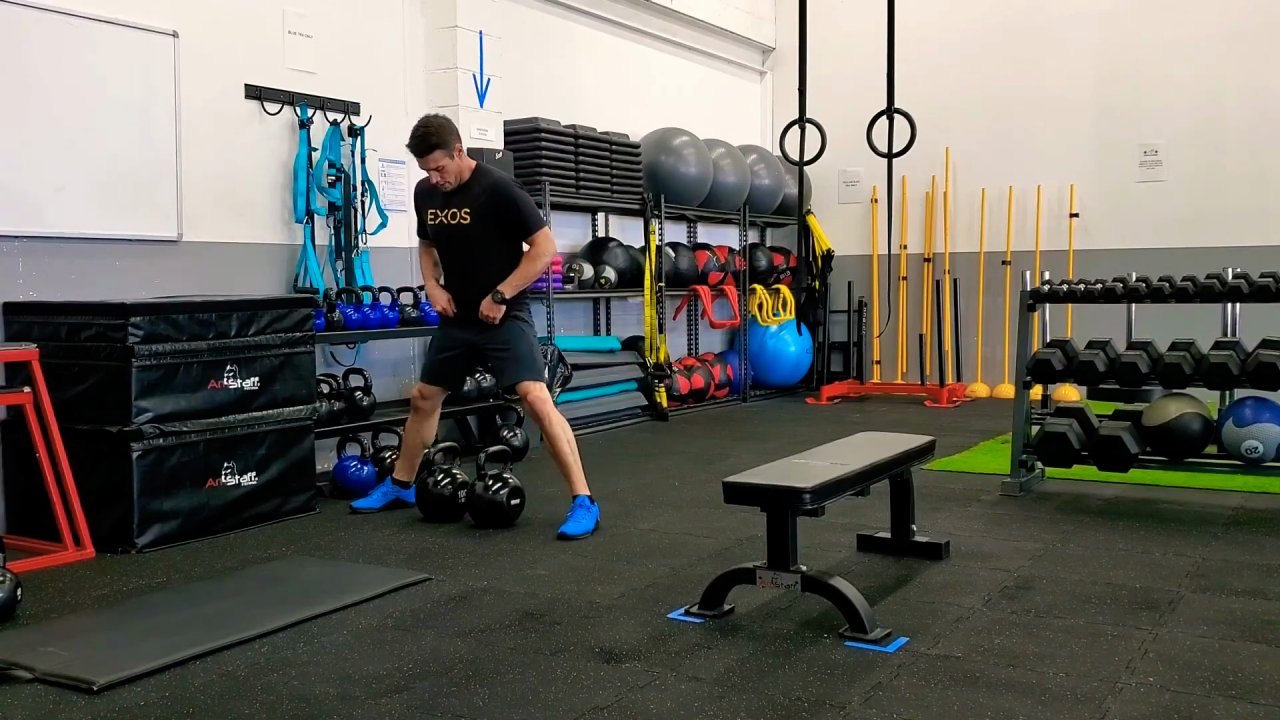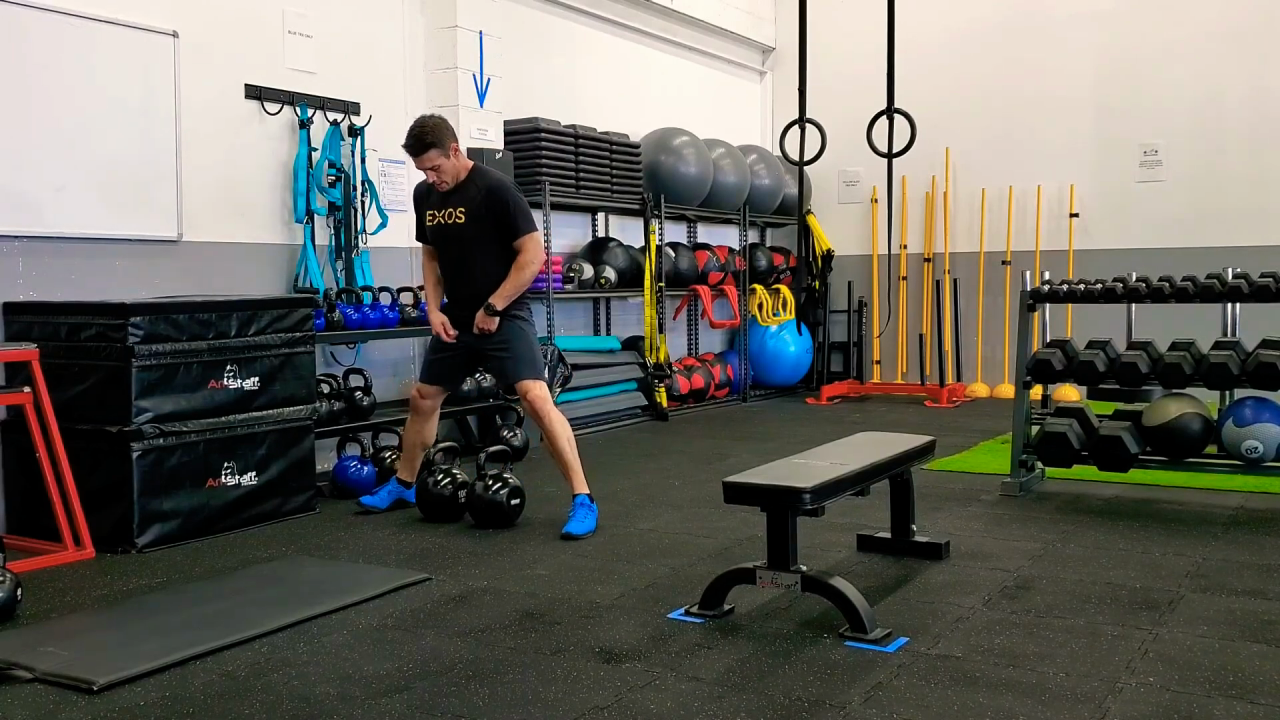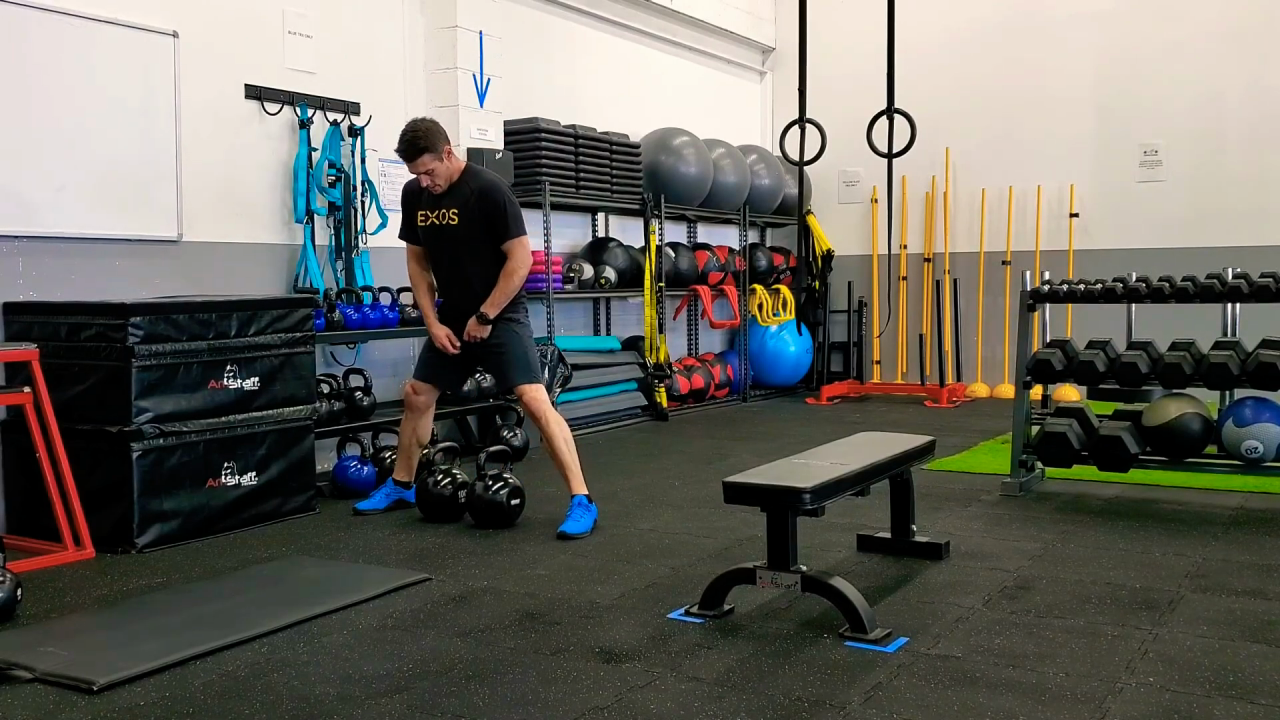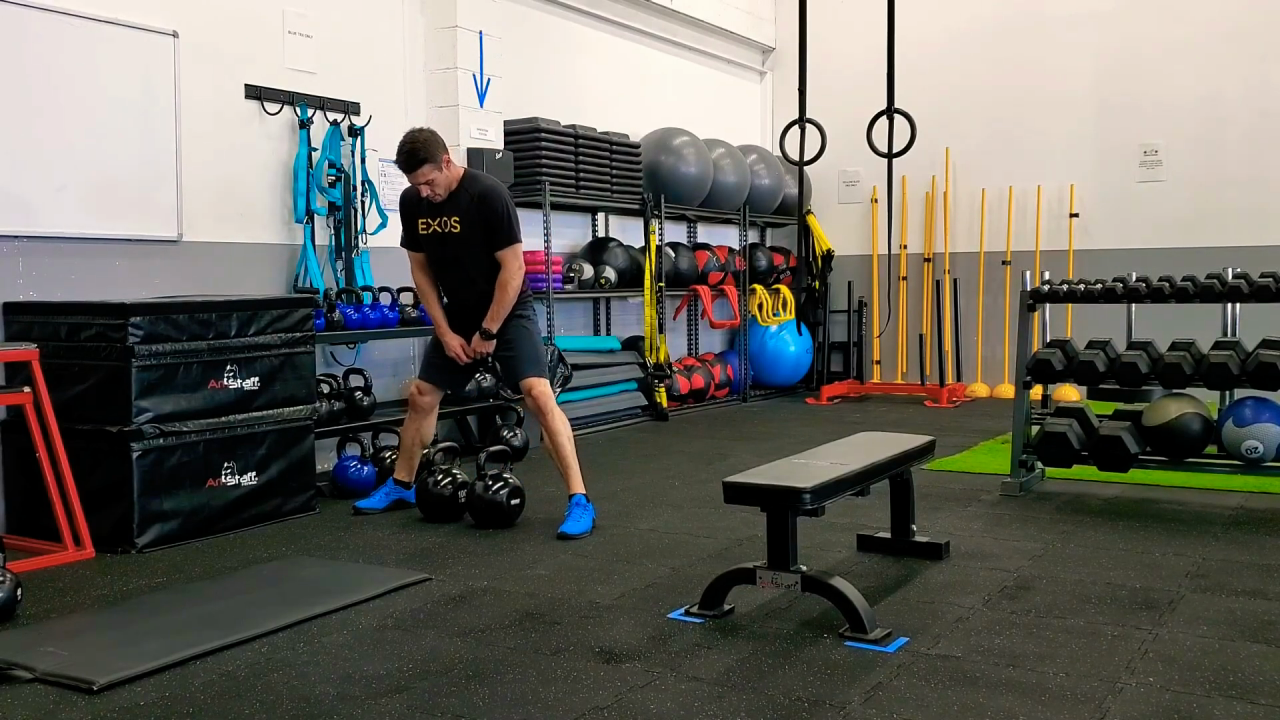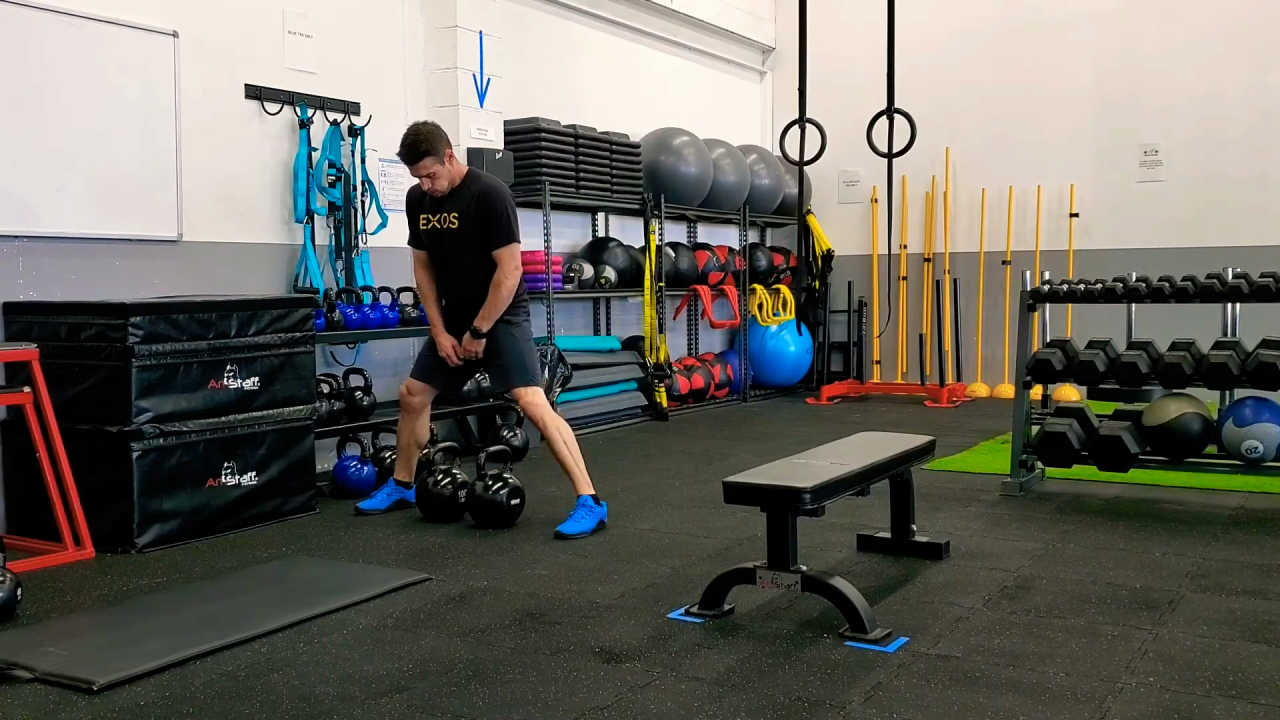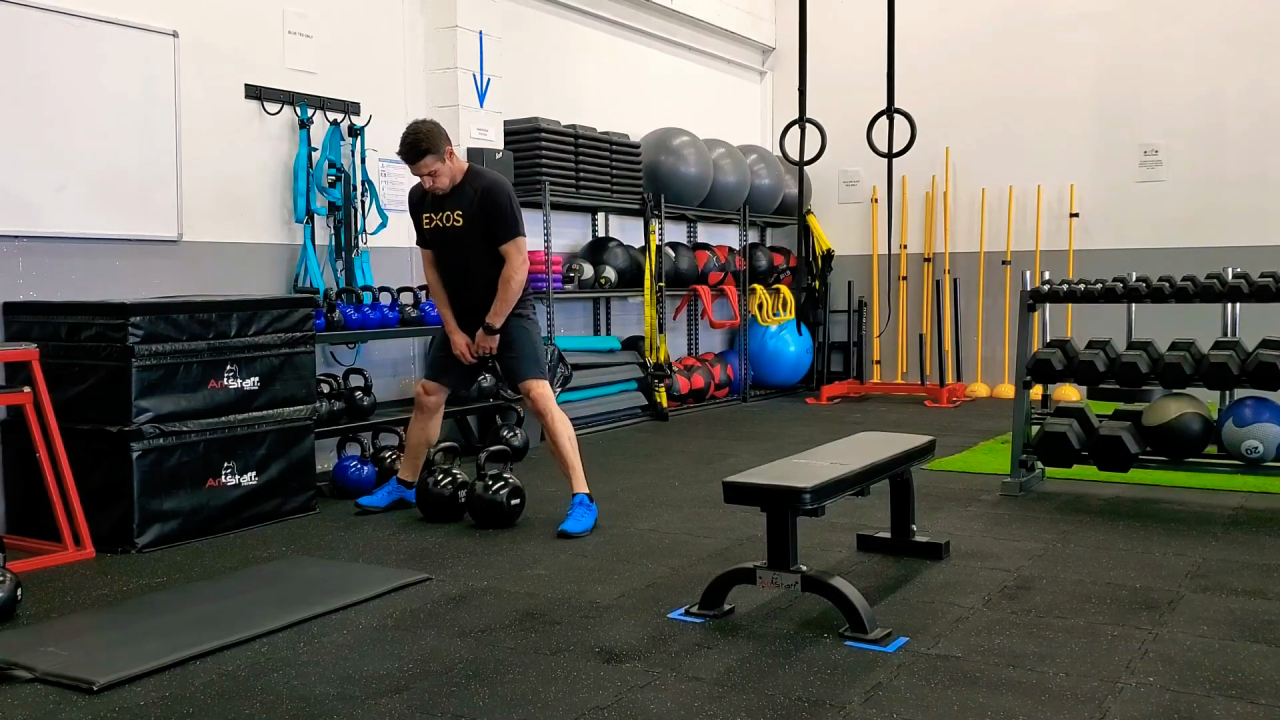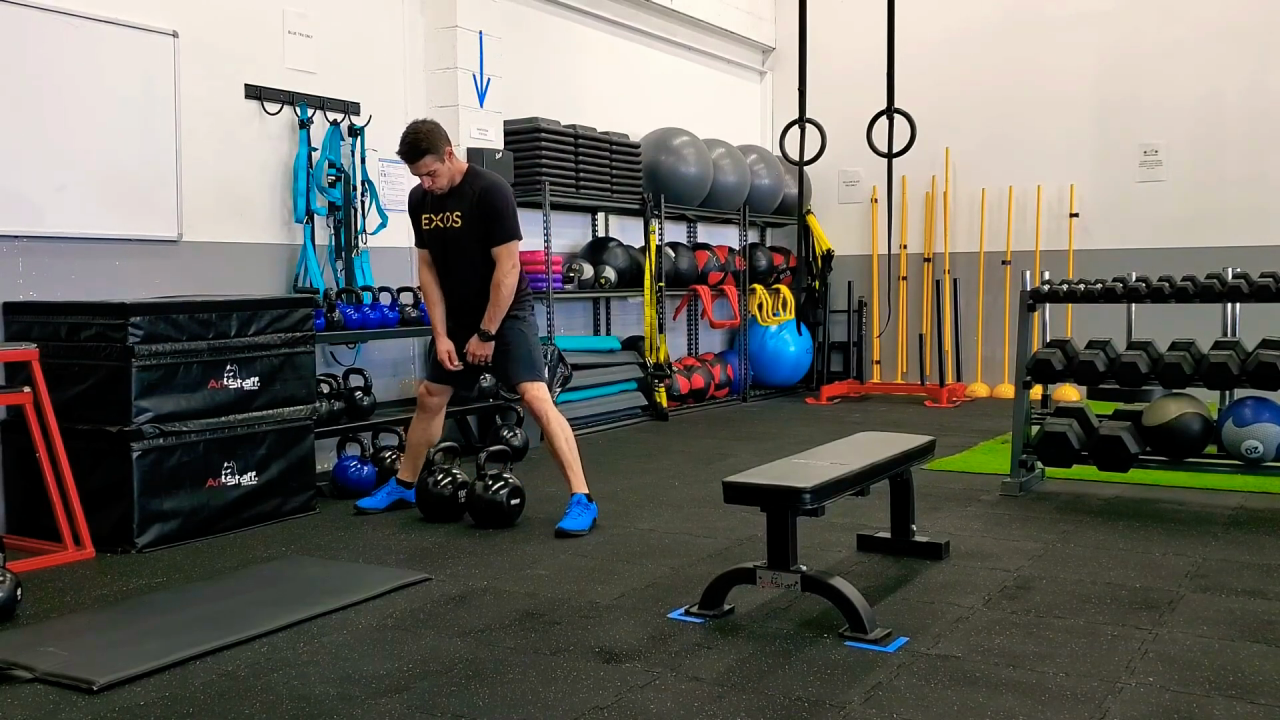
dt=0.4s
person 1, frame 1
left shoulder: (498, 188)
right shoulder: (425, 192)
left elbow: (544, 246)
left wrist: (501, 295)
right wrist: (433, 285)
left hip: (504, 314)
right hip: (457, 318)
left knee: (536, 399)
right knee: (424, 398)
left ankle: (584, 502)
right ankle: (399, 486)
person 1, frame 2
left shoulder: (495, 189)
right shoulder: (424, 194)
left elbow: (533, 253)
left wrist: (493, 308)
right wrist: (434, 308)
left hip: (504, 315)
right hip: (455, 318)
left knee: (536, 398)
right knee: (422, 398)
left ankle: (583, 500)
right ankle: (403, 486)
person 1, frame 3
left shoulder: (488, 189)
right shoulder: (413, 194)
left elbow: (521, 258)
right elbow: (417, 259)
left wrist: (485, 316)
right wrist: (432, 322)
left hip: (501, 315)
right hip: (451, 318)
left knee: (534, 400)
right knee: (416, 396)
left ankle: (581, 501)
right ankle: (400, 486)
person 1, frame 4
left shoulder: (488, 194)
right shoulder: (411, 202)
left elbow: (512, 268)
right elbow: (421, 269)
left wrist: (488, 332)
right wrist: (445, 331)
left hip: (508, 314)
right hip: (458, 316)
left knee: (539, 395)
right knee: (421, 396)
left ankle: (580, 501)
right ankle: (401, 486)
person 1, frame 5
left shoulder: (489, 193)
right shoulder: (417, 200)
left elbow: (510, 269)
right elbow: (423, 267)
left wrist: (479, 331)
right wrist: (440, 332)
left hip: (501, 317)
right hip: (452, 319)
left knee: (533, 403)
right knee: (412, 395)
left ankle: (589, 501)
right ankle: (402, 486)
person 1, frame 6
left shoulder: (492, 189)
right shoulder: (419, 198)
left elbow: (517, 263)
right elbow: (431, 266)
left wrist: (492, 327)
right wrist: (453, 331)
left hip: (509, 313)
right hip: (459, 318)
left knee: (539, 397)
right knee: (427, 397)
left ankle: (583, 500)
right ankle: (403, 486)
person 1, frame 7
left shoulder: (490, 190)
right shoulder: (419, 200)
left elbow: (507, 268)
right elbow: (428, 268)
left wrist: (486, 334)
right wrist: (440, 335)
left hip: (507, 312)
right hip: (457, 316)
left knee: (536, 398)
right knee: (429, 397)
left ankle: (581, 499)
right ankle: (403, 486)
